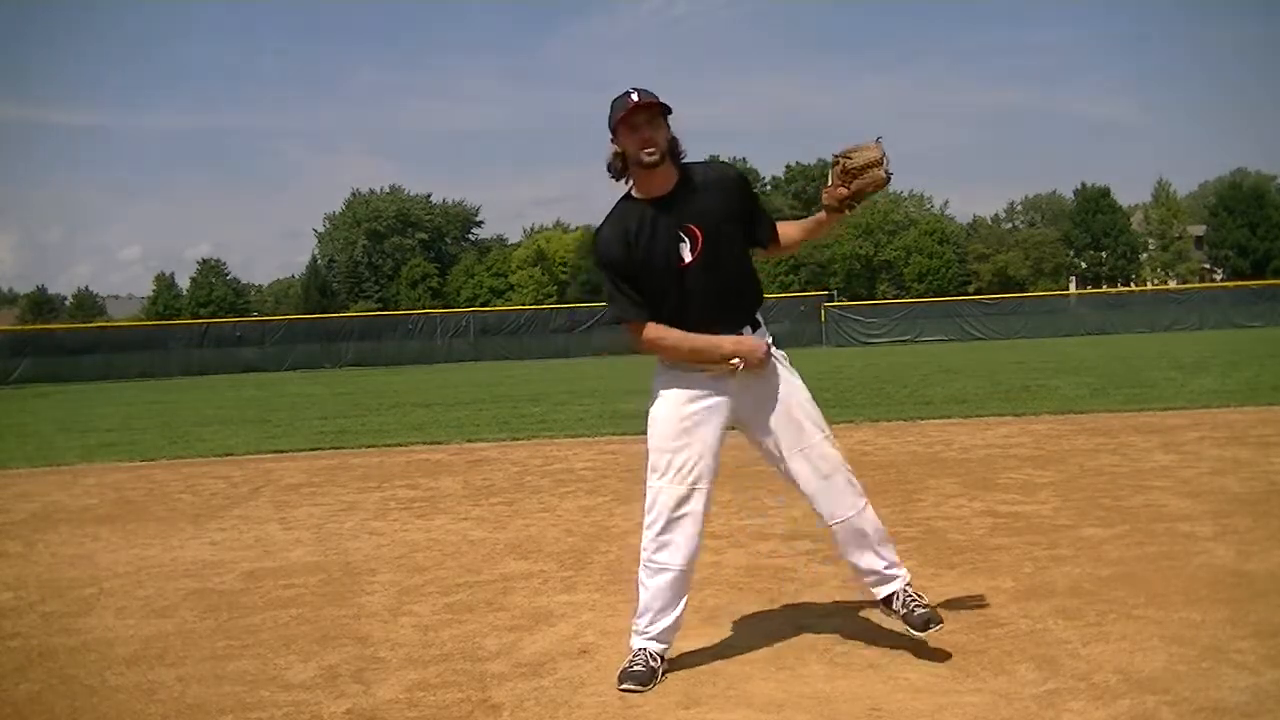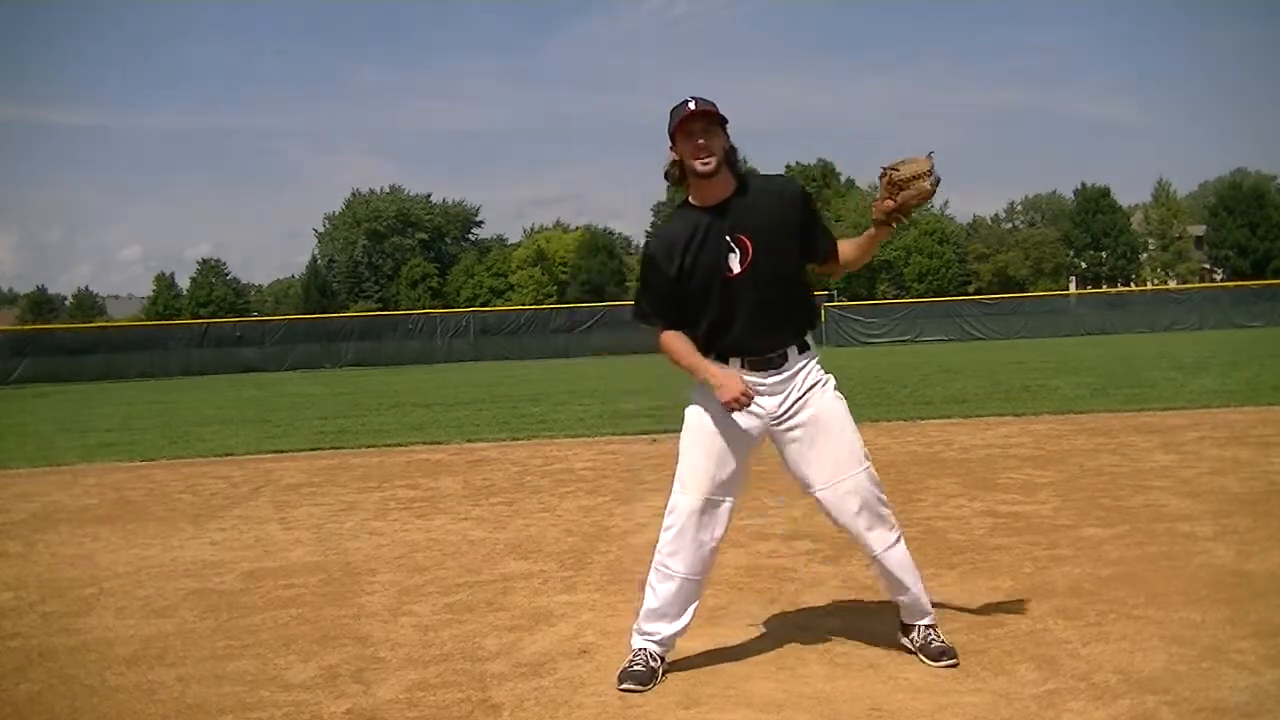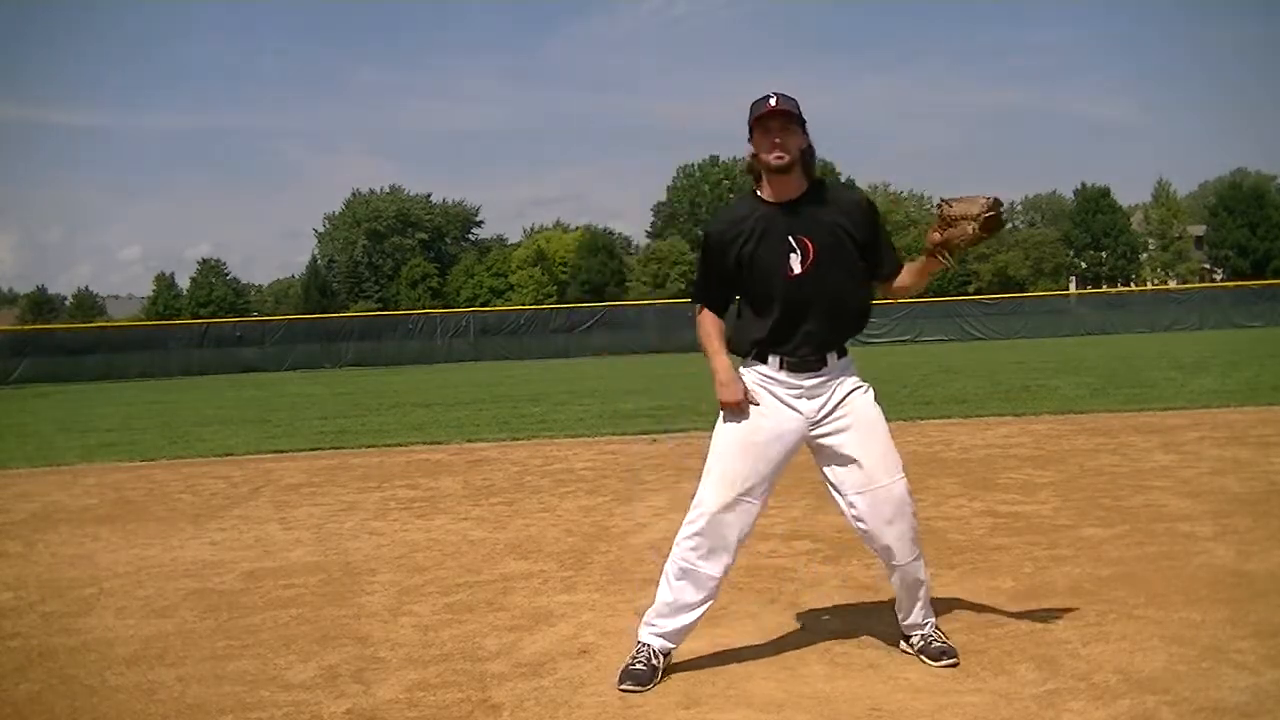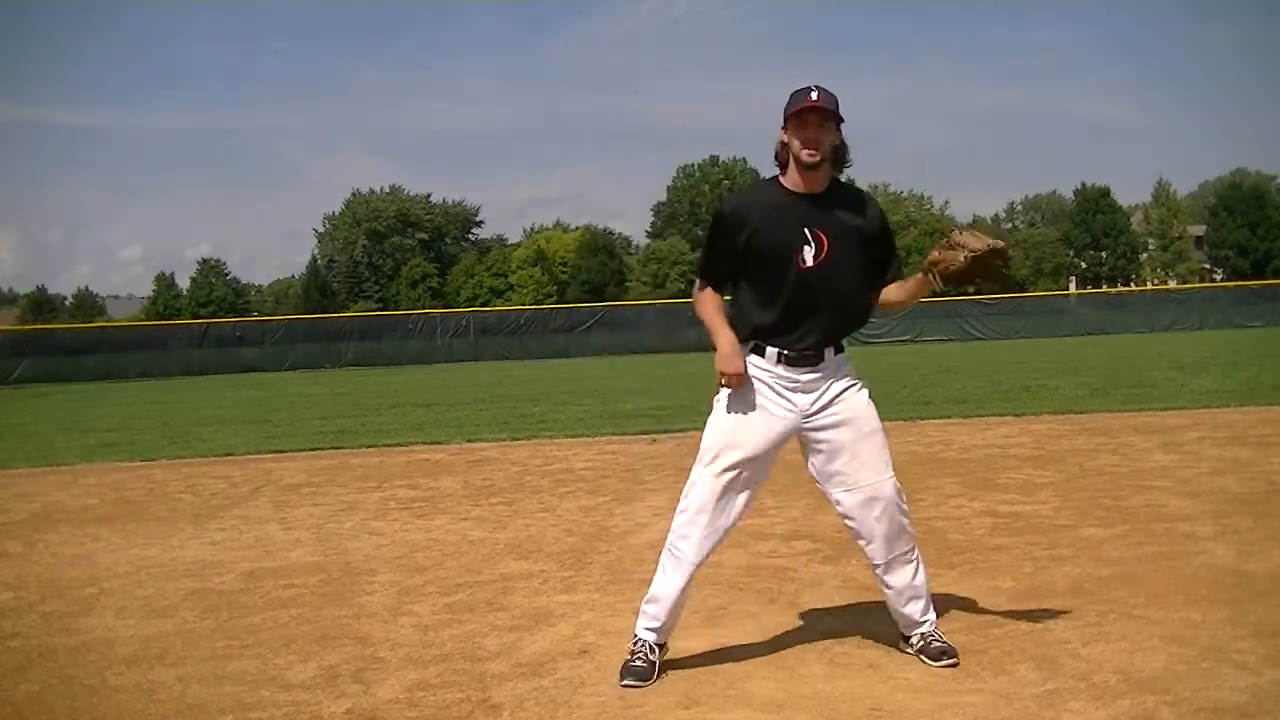
dt=0.2s
person 1, frame 1
left shoulder: (723, 184)
right shoulder: (615, 235)
left elbow: (772, 241)
right elbow: (641, 332)
left wrist: (832, 215)
right wrist: (729, 348)
left hip: (759, 357)
right hip: (686, 374)
left knee: (826, 476)
right knee: (671, 509)
left ankle: (894, 587)
right ankle: (648, 644)
person 1, frame 2
left shoulder: (786, 199)
right shoulder: (668, 241)
left elbow: (831, 260)
right elbow: (668, 330)
left wrist: (882, 227)
right wrist: (712, 372)
left hip: (801, 377)
right hip: (724, 385)
left knee: (859, 498)
right knee: (691, 518)
left ankle: (916, 619)
right ankle: (649, 645)
person 1, frame 3
left shoulder: (851, 208)
right shoulder: (730, 226)
left elbow: (893, 284)
right elbow: (708, 309)
left wrist: (936, 256)
right wrist: (722, 366)
left hip: (838, 383)
right hip: (764, 388)
left knee: (891, 506)
right knee: (714, 515)
left ankle: (919, 626)
right ankle: (654, 642)
person 1, frame 4
left shoulder: (863, 213)
right shoulder: (742, 208)
left elbow: (881, 295)
right elbow: (705, 288)
left wrist: (934, 277)
right wrist: (725, 339)
left hip: (832, 379)
right hip: (758, 377)
left knee: (881, 505)
right knee: (704, 505)
left ankle: (918, 625)
right ankle: (649, 635)
